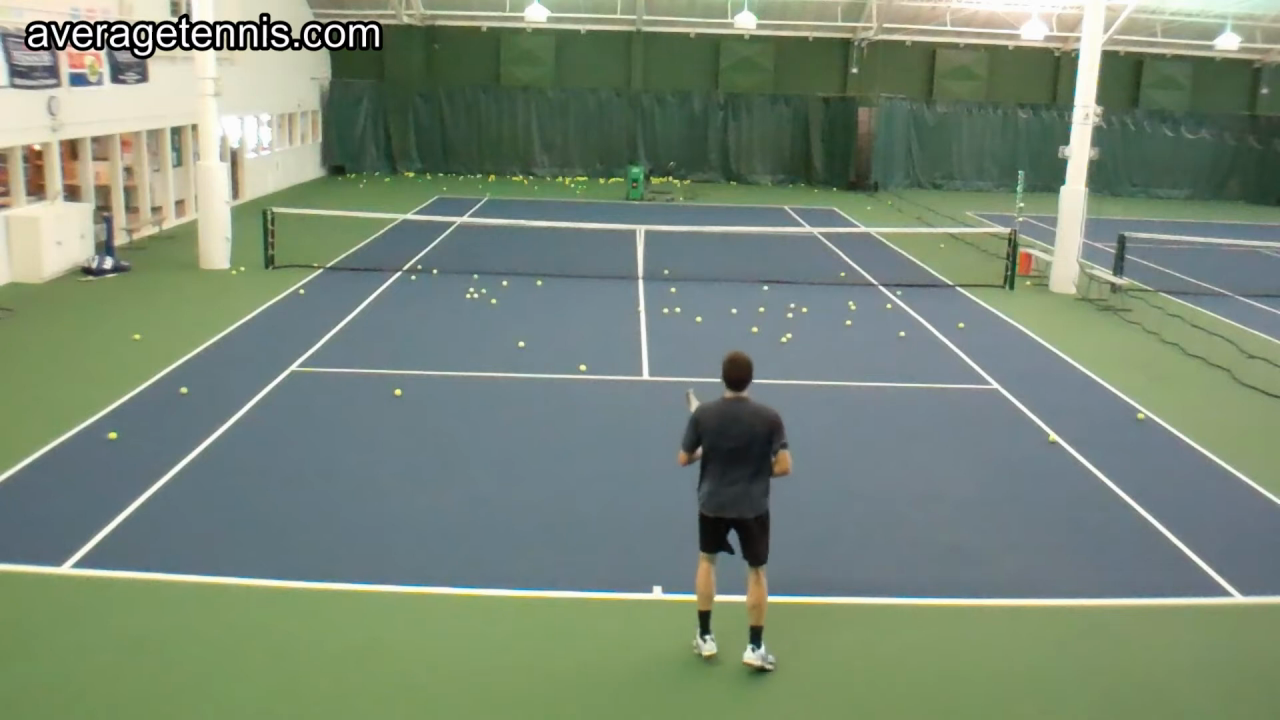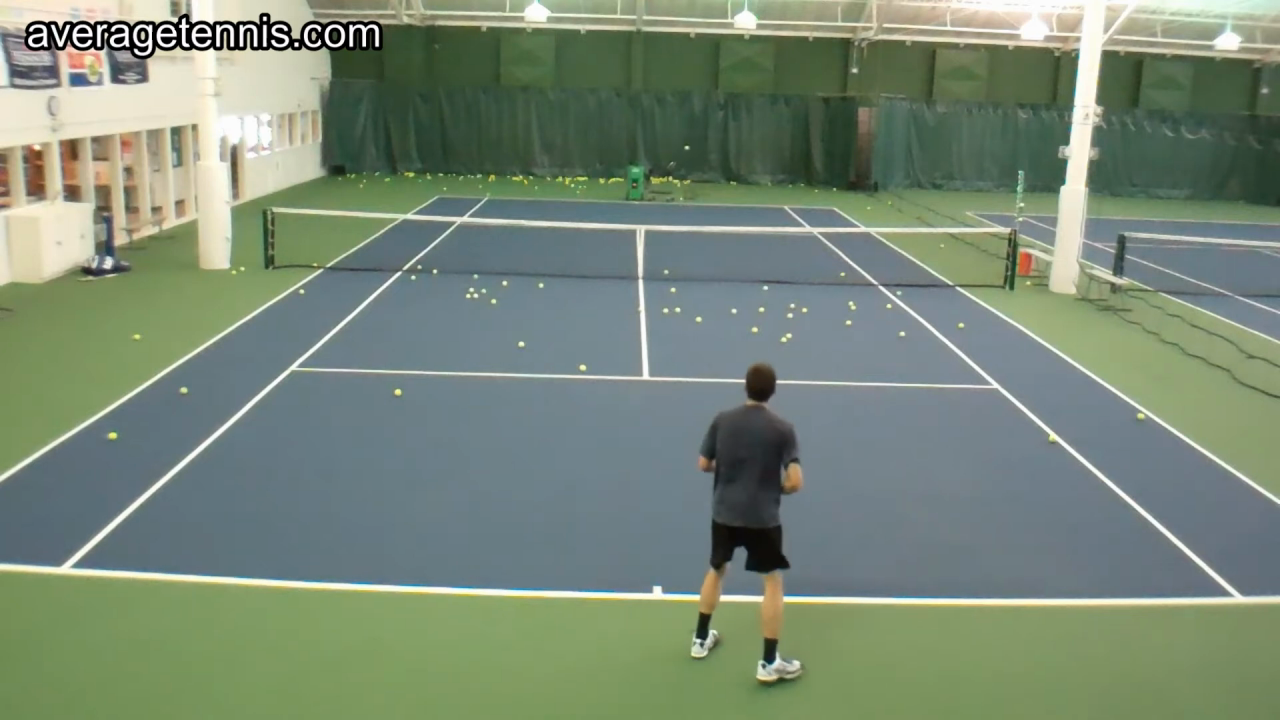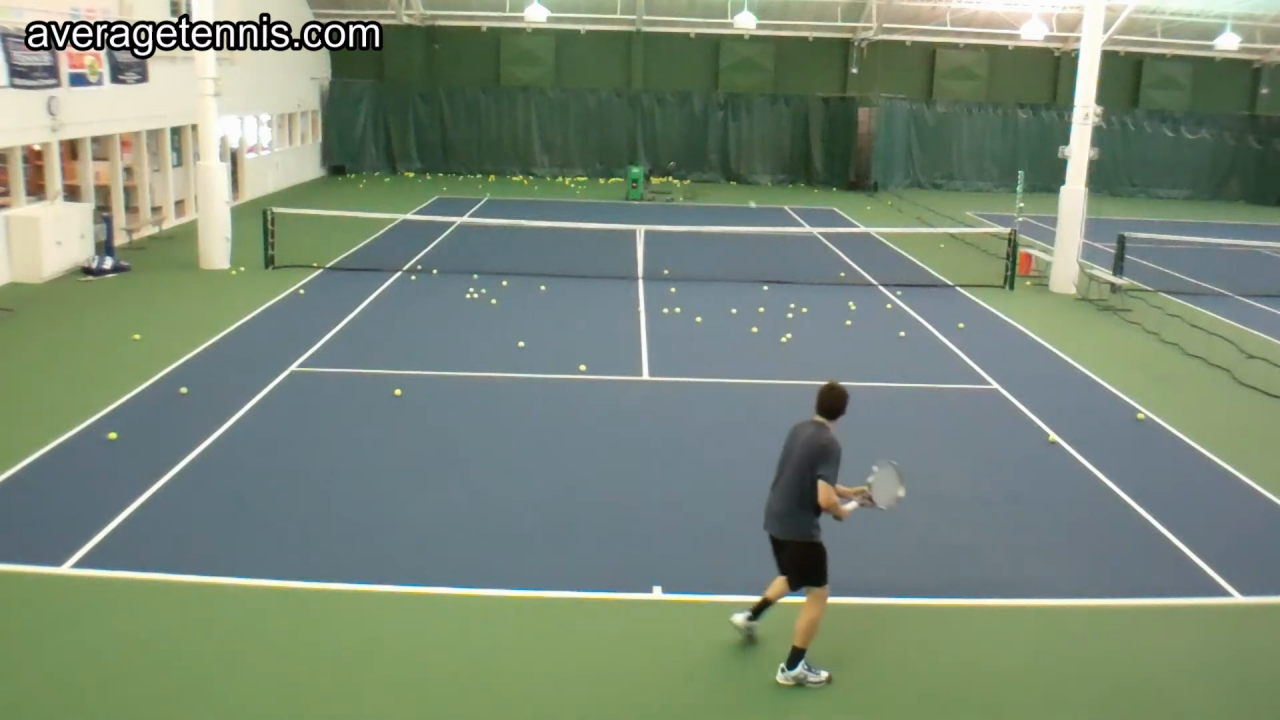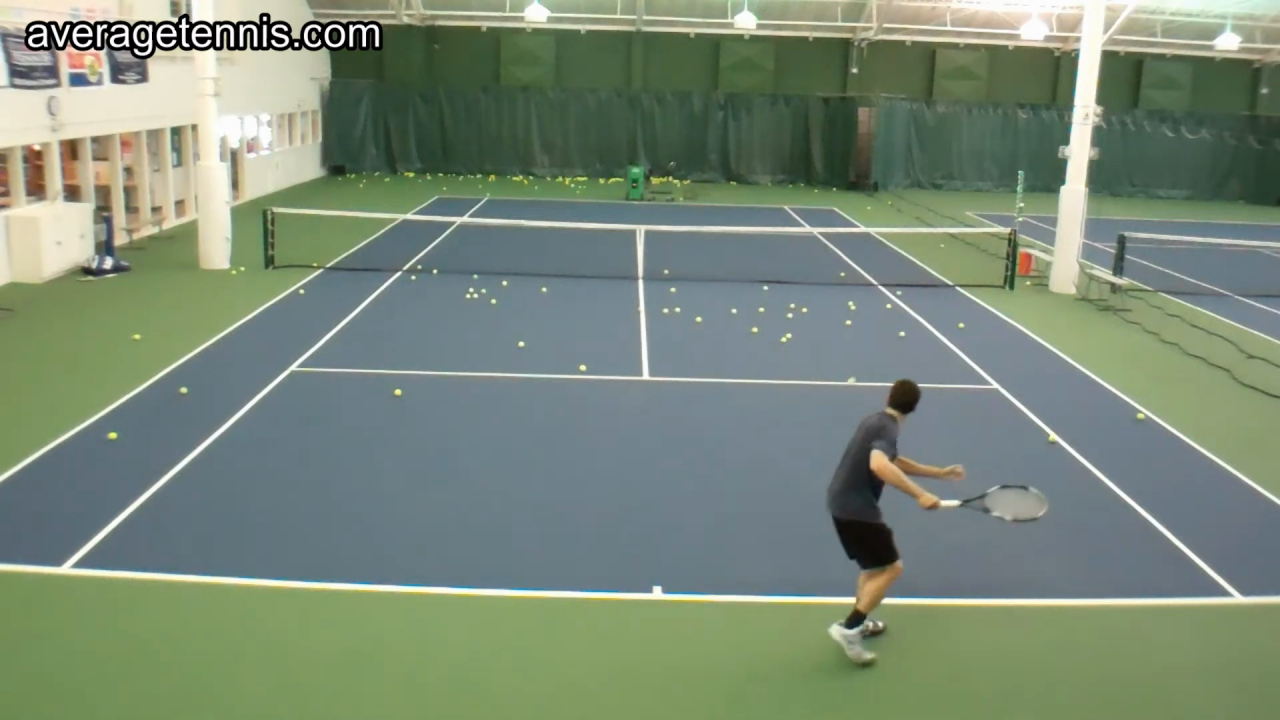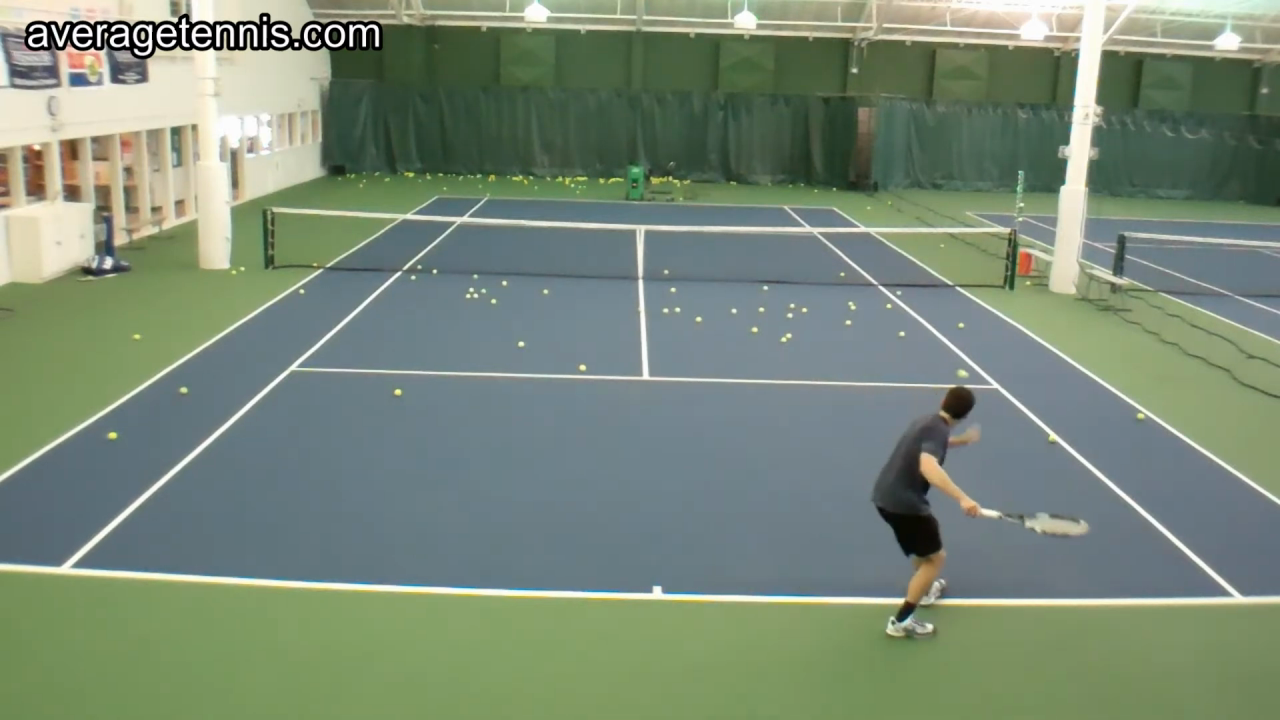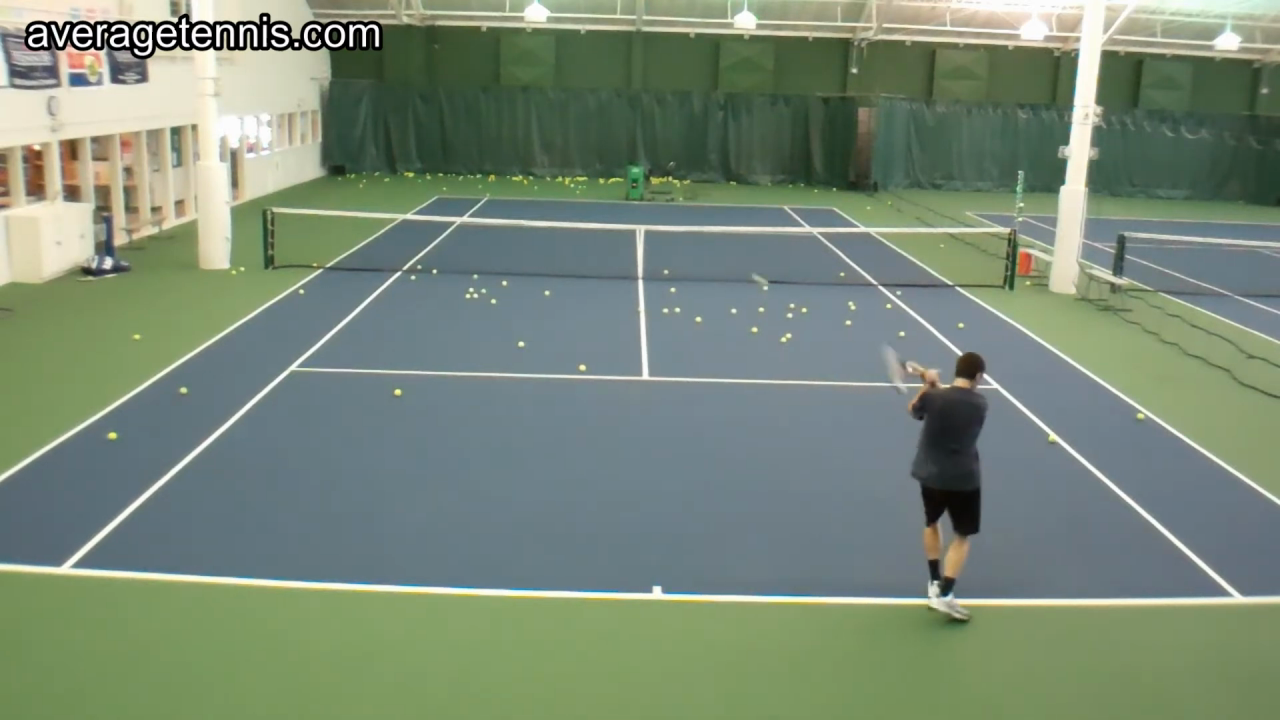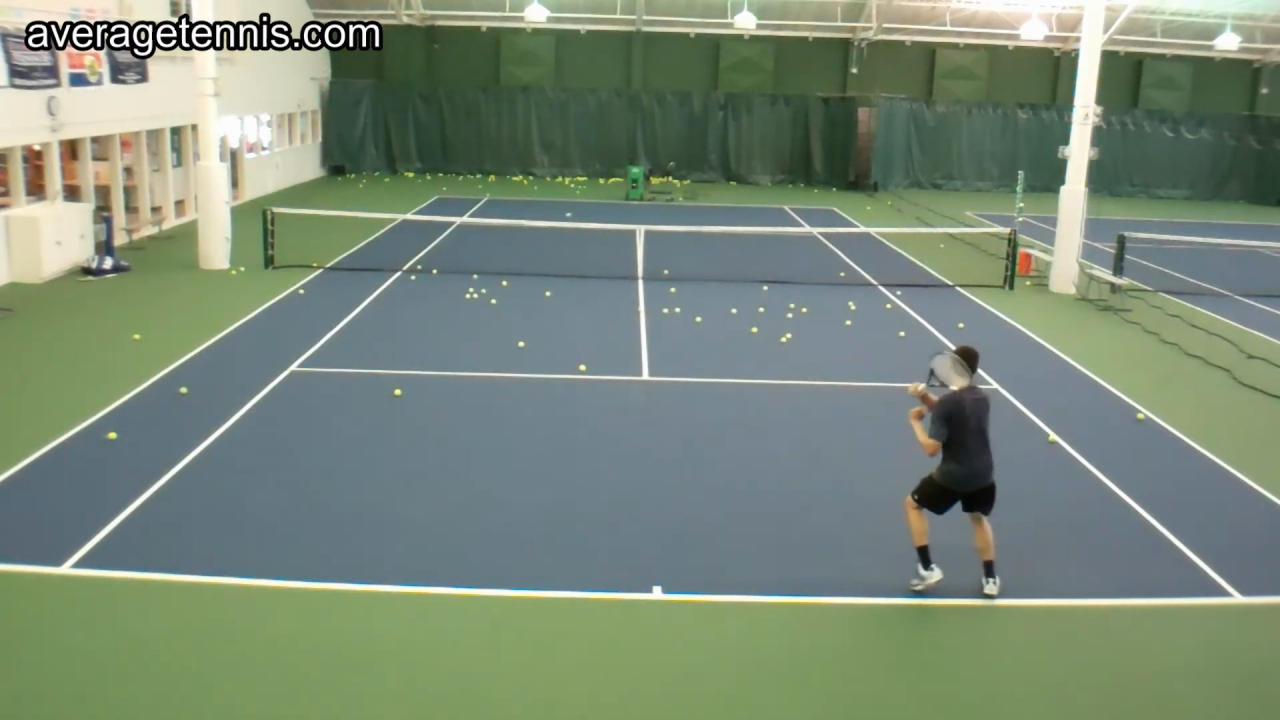
dt=0.4s
person 1, frame 1
left shoulder: (703, 413)
right shoulder: (769, 417)
left elbow: (684, 459)
right elbow: (783, 467)
left hip: (713, 502)
right hip: (753, 506)
left knee: (706, 561)
right knee: (756, 571)
left ankle: (705, 637)
right ankle: (755, 648)
person 1, frame 2
left shoulder: (722, 420)
right shoulder: (782, 429)
left elbow: (704, 465)
right elbow: (794, 482)
right wrist: (772, 487)
left hip: (725, 511)
right hip: (763, 516)
left knee: (716, 570)
right knee: (773, 582)
left ankle: (701, 639)
right ankle: (769, 662)
person 1, frame 3
left shoulder: (798, 430)
right shoulder: (829, 444)
right elbow: (825, 499)
left wrist: (850, 492)
right wrist: (841, 511)
left hip: (776, 518)
right hip: (799, 527)
left knee: (793, 576)
right knee: (818, 594)
left ankle: (749, 617)
right ankle: (792, 668)
person 1, frame 4
left shoulder: (875, 420)
right shoulder: (887, 429)
left elbow: (896, 462)
right elbow: (878, 465)
left wrist: (941, 472)
right wrist: (919, 494)
left hip: (842, 502)
right hip: (856, 508)
left knee: (876, 565)
right knee: (891, 567)
left ankle: (860, 622)
right ankle: (849, 628)
person 1, frame 5
left shoulder: (927, 422)
right shoulder: (938, 431)
right elbow: (928, 466)
left wrist: (960, 440)
right wrist: (962, 499)
left hip: (884, 496)
right hip: (904, 502)
left knee: (925, 532)
right knee: (935, 558)
left ankle: (925, 589)
right ankle: (901, 621)
person 1, frame 6
left shoulder: (933, 398)
right shoulder: (979, 403)
left elbow: (914, 411)
left wrist: (928, 385)
right wrist: (935, 385)
left hip: (931, 476)
right hip: (965, 479)
left knee: (931, 524)
right knee: (962, 538)
left ankle: (936, 582)
right ankle: (944, 594)
person 1, frame 7
left shoulder: (947, 403)
right shoulder: (982, 397)
left elbow: (932, 448)
left wrist: (915, 421)
right wrist: (925, 397)
left hip: (952, 476)
right hip: (983, 475)
left knee: (912, 504)
right knee: (979, 518)
left ankle: (927, 569)
right ankle: (990, 579)
